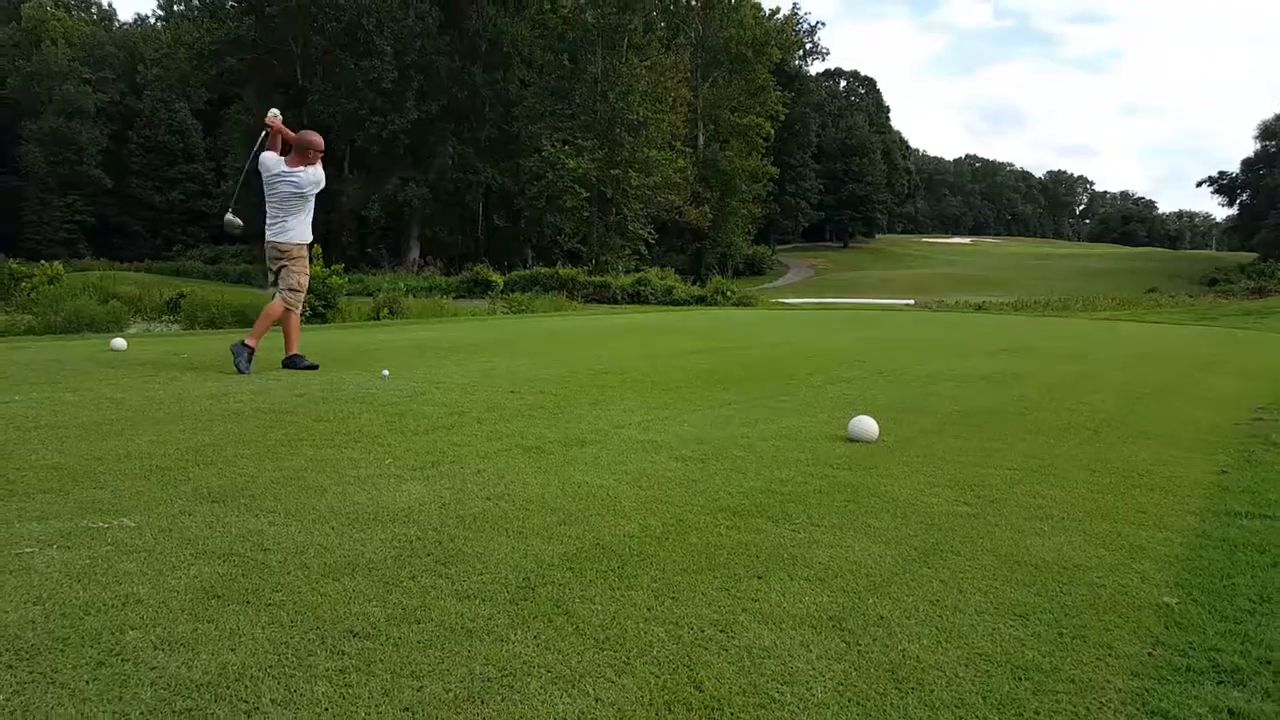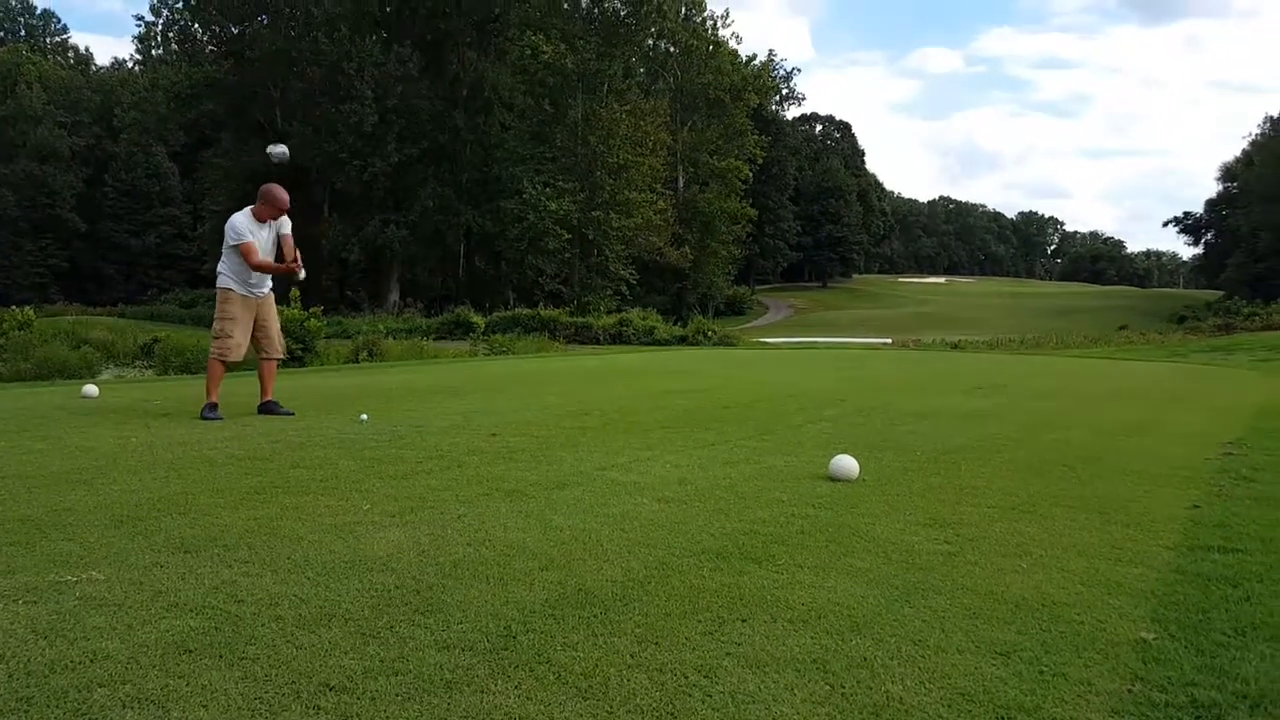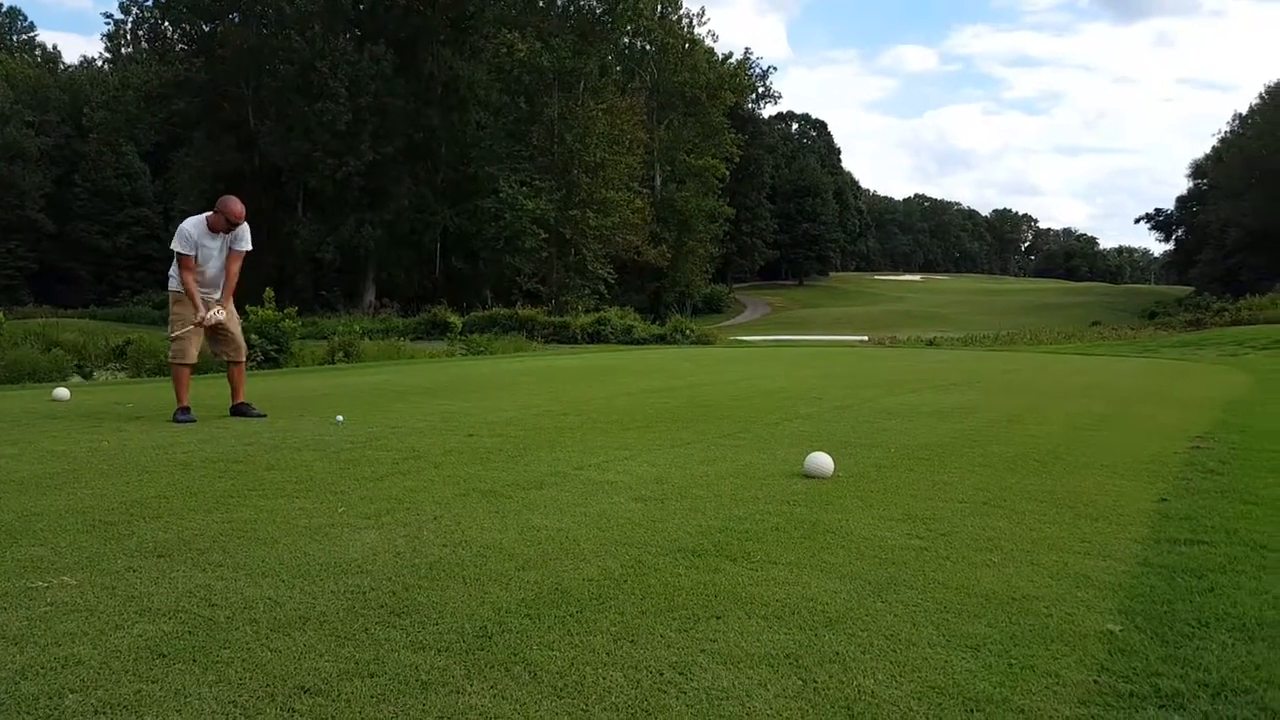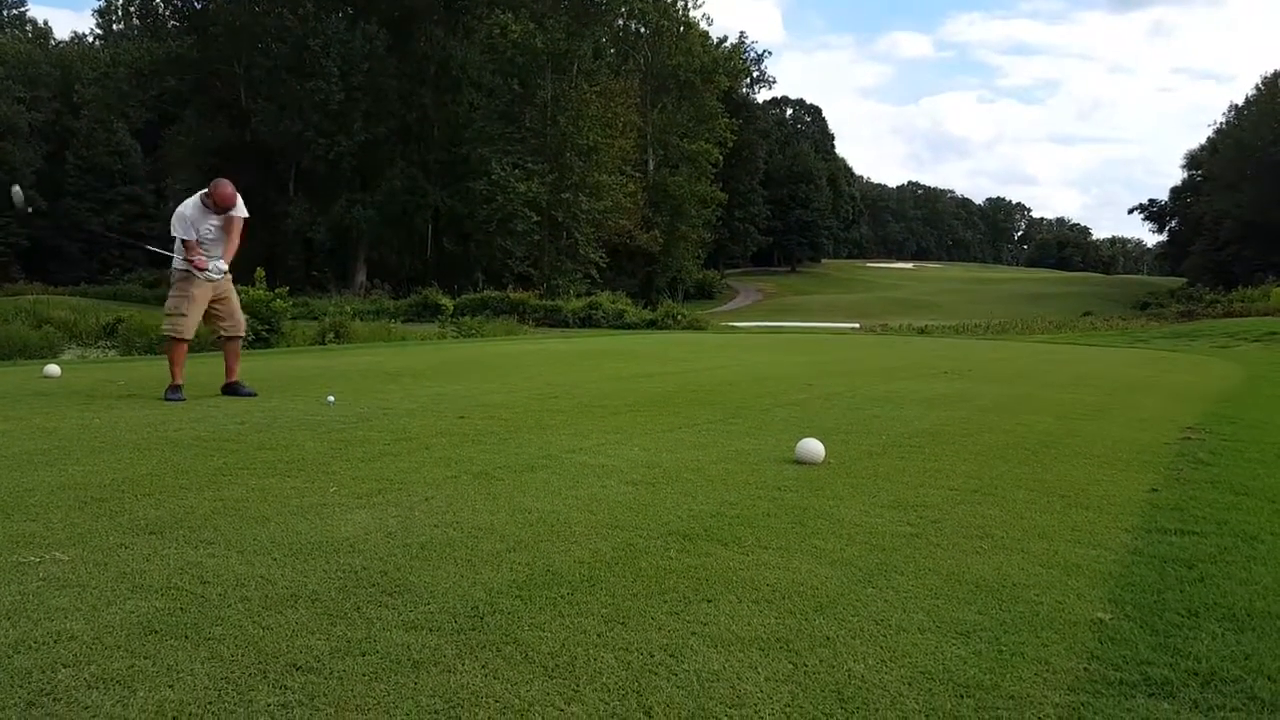
dt=1s
person 1, frame 1
left shoulder: (269, 163)
right shoulder: (314, 177)
right elbow: (316, 160)
left wrist: (275, 131)
right wrist: (284, 131)
left hip: (274, 241)
right hip: (294, 245)
left knee: (294, 299)
right knee: (286, 298)
left ankle: (292, 354)
right ankle: (247, 345)
person 1, frame 2
left shoulder: (281, 220)
right shoulder: (238, 222)
left elbow: (289, 248)
right elbow: (254, 262)
left wrist: (294, 263)
right wrist: (283, 268)
left hip: (264, 291)
right hip: (234, 291)
left knee: (272, 346)
right knee: (225, 347)
left ankle: (267, 401)
right ankle: (211, 403)
person 1, frame 3
left shoulder: (241, 231)
right shoulder: (188, 229)
left elbow: (233, 271)
right elbow: (186, 273)
left wrist: (224, 305)
right wrist: (199, 307)
left hip: (219, 296)
right hip: (187, 295)
left knee: (237, 346)
right knee: (184, 350)
left ankle: (239, 403)
right ankle: (182, 407)
person 1, frame 4
left shoulder: (233, 201)
right shoulder: (185, 213)
left elbow: (234, 236)
right elbow: (189, 252)
left wrist: (224, 262)
right wrist: (199, 262)
left hip: (222, 276)
right hip: (189, 276)
left knee: (235, 327)
right knee: (180, 329)
left ankle: (232, 381)
right ankle: (176, 384)
